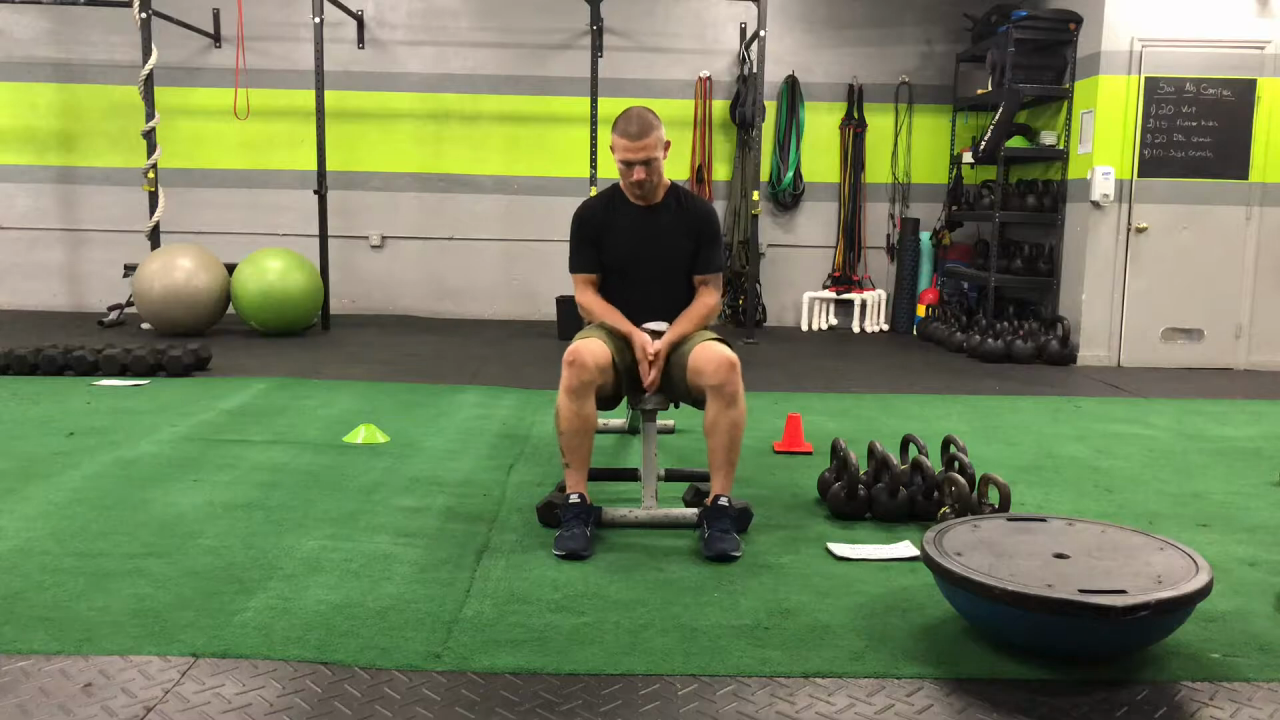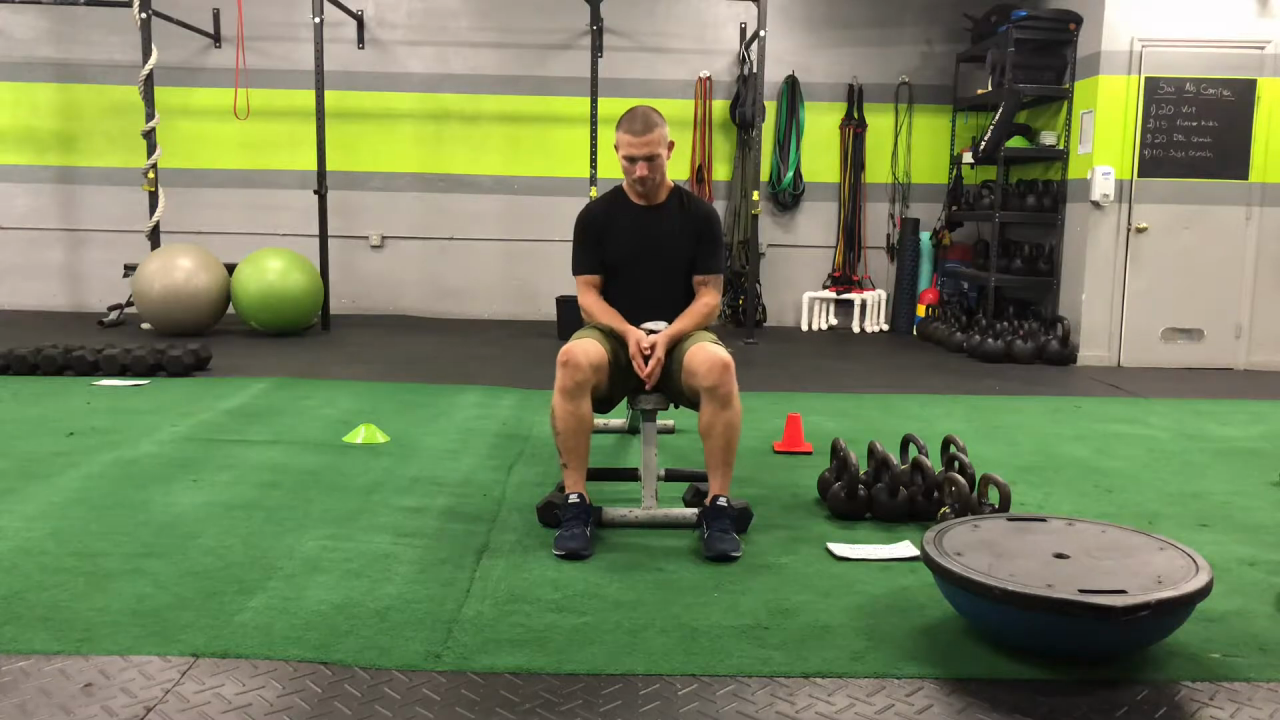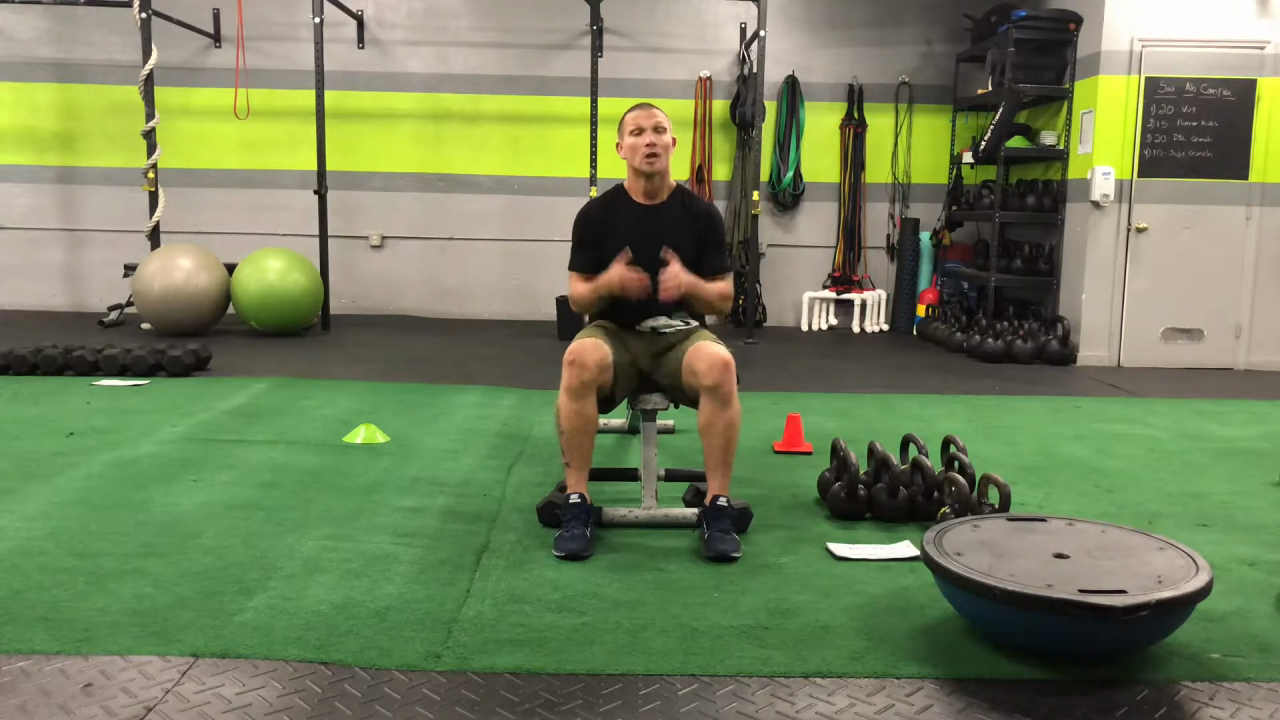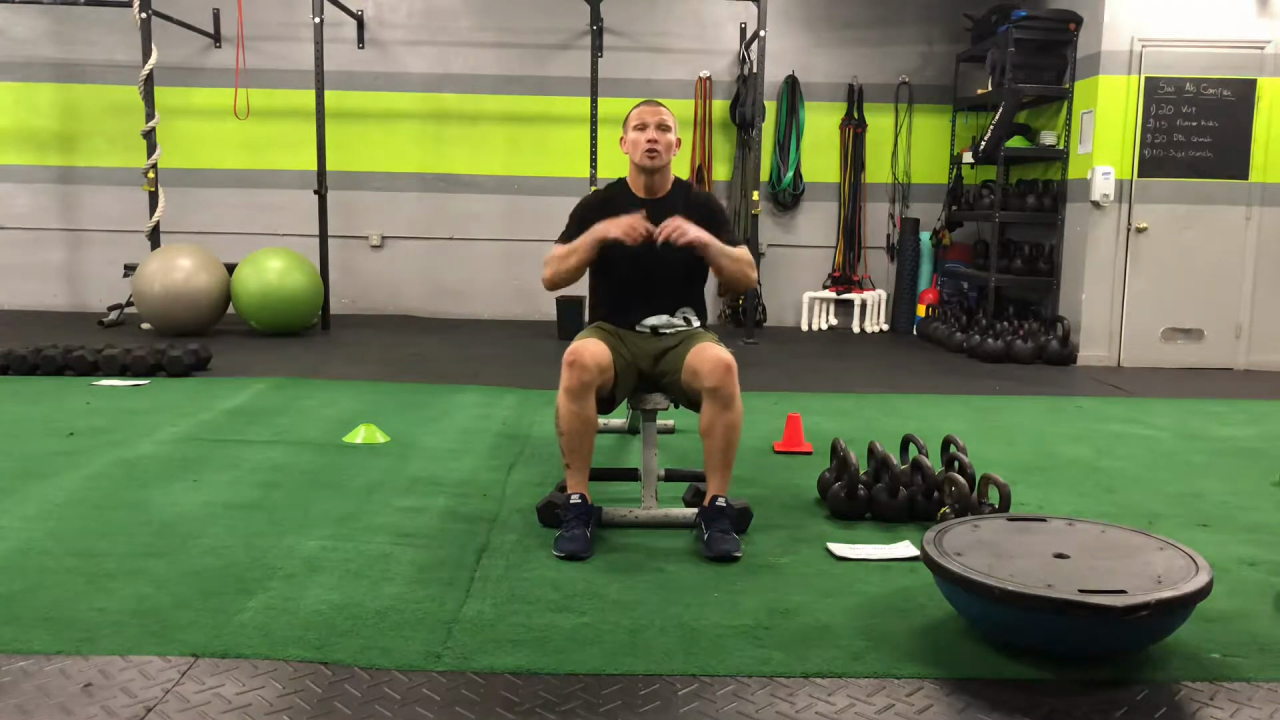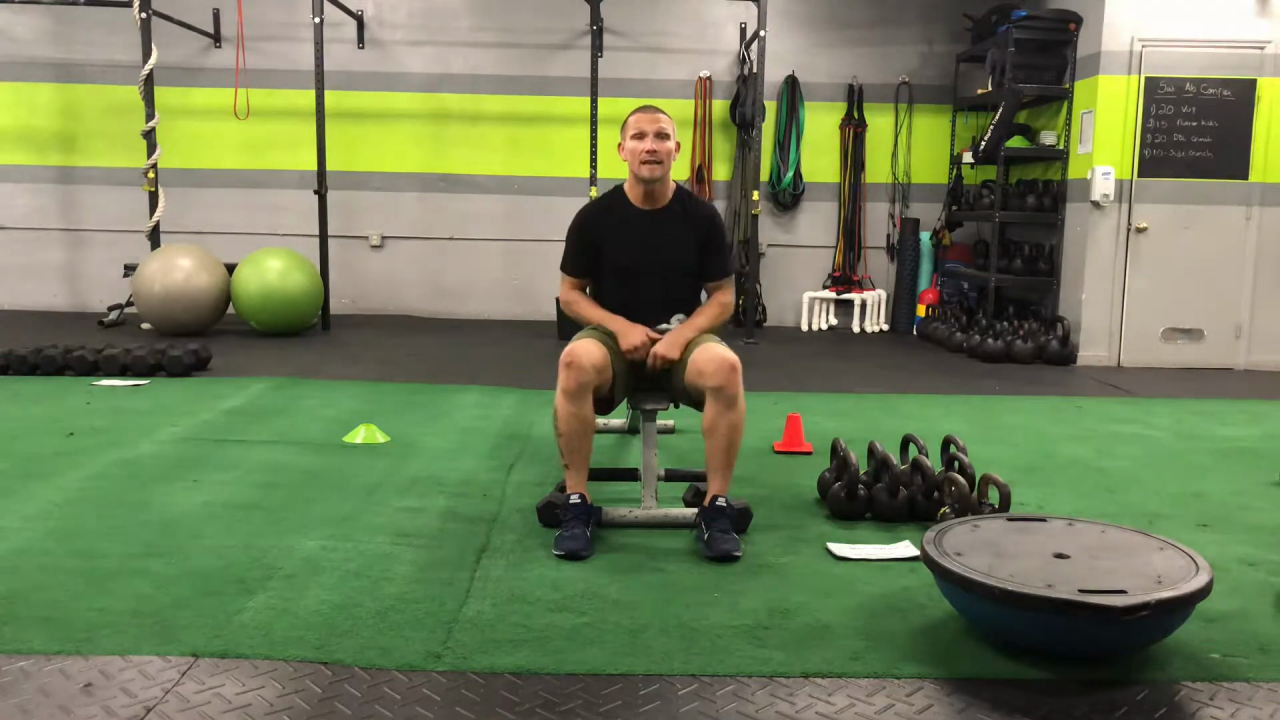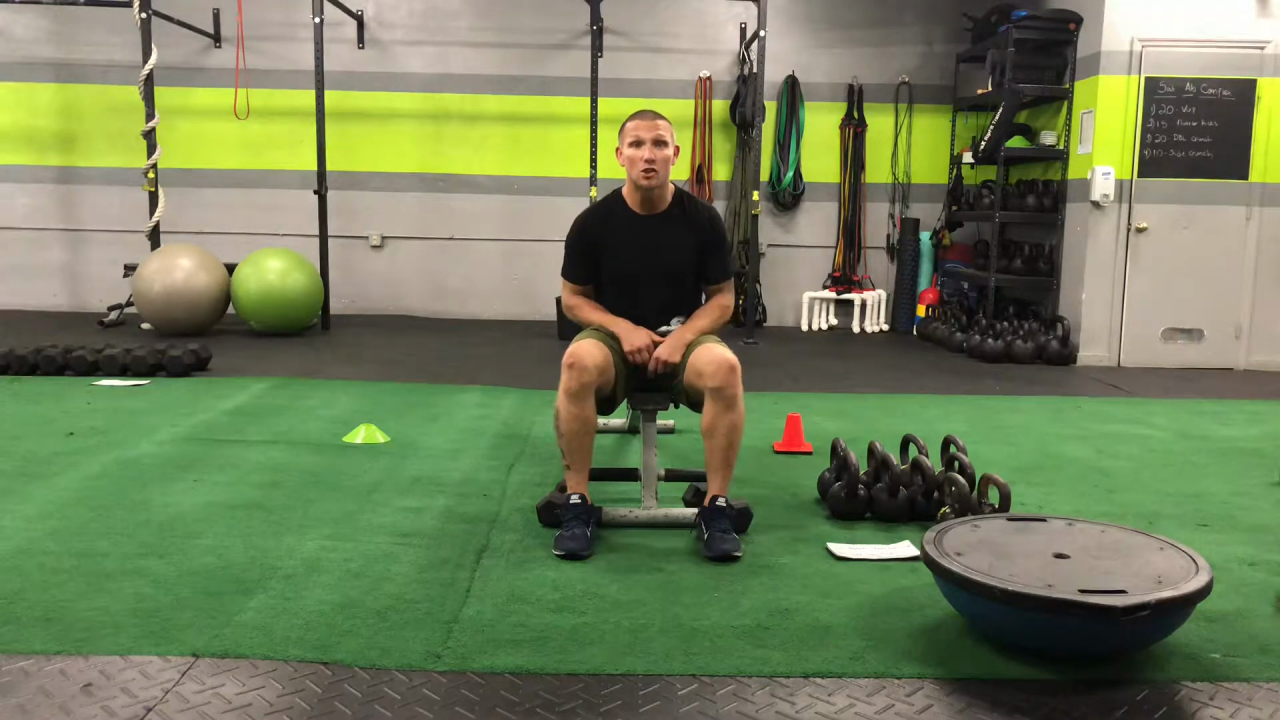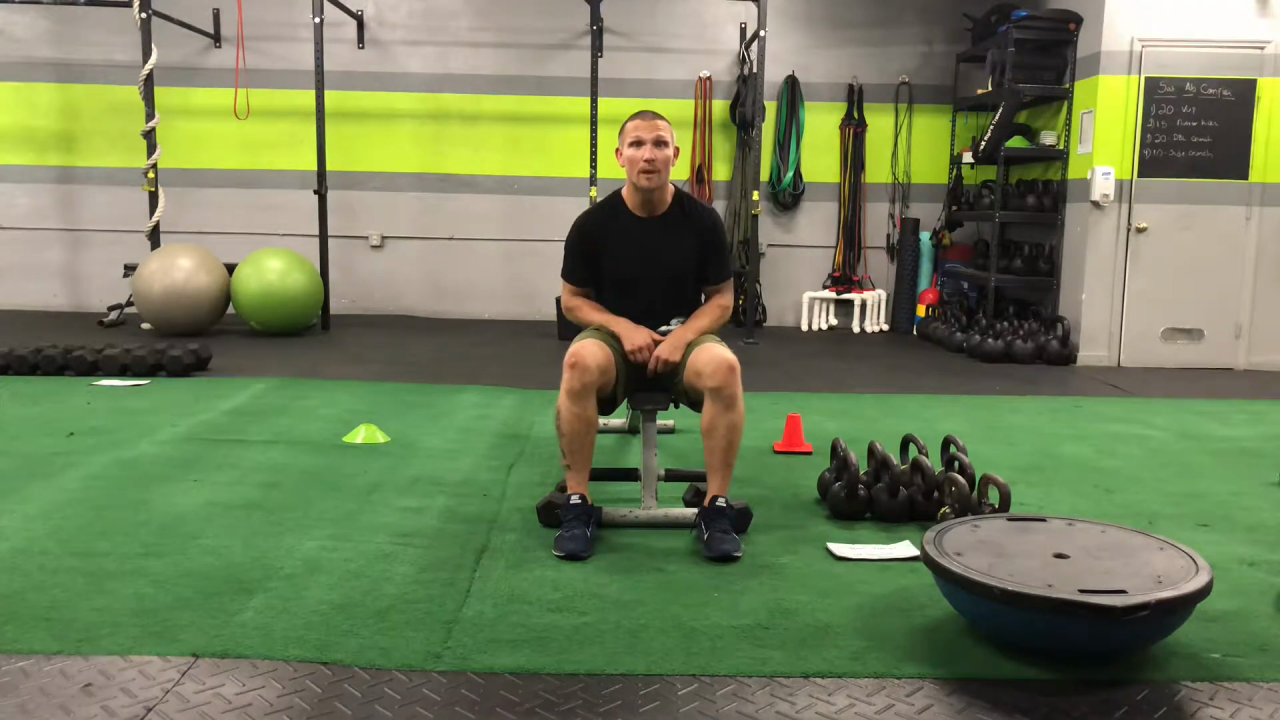
dt=0.4s
person 1, frame 1
left shoulder: (697, 213)
right shoulder: (593, 214)
left elbow: (709, 294)
right elbow: (584, 293)
left wrist: (666, 342)
right wrist: (633, 334)
left hip: (680, 336)
right hip: (616, 333)
left knee: (724, 365)
right knee: (579, 360)
left ankle: (718, 506)
right ankle: (576, 503)
person 1, frame 2
left shoulder: (700, 215)
right shoulder: (596, 215)
left elbow: (709, 296)
right elbow: (588, 294)
left wrist: (667, 338)
right wrist: (629, 333)
left hip: (680, 335)
right hip: (615, 334)
left knee: (718, 366)
right knee: (573, 360)
left ankle: (717, 507)
right ankle: (576, 504)
person 1, frame 3
left shoulder: (701, 213)
right shoulder: (597, 213)
left elbow: (722, 298)
right elbow: (577, 297)
left wrist: (690, 284)
right wrist: (606, 284)
left hip: (681, 333)
right hip: (616, 330)
left knee: (720, 366)
right knee: (578, 360)
left ankle: (717, 507)
right ankle: (577, 504)
person 1, frame 4
left shoulder: (700, 205)
right shoulder: (598, 204)
left elbow: (746, 280)
right elbow: (551, 278)
left wrist: (703, 238)
right wrist: (598, 232)
left hip: (682, 334)
right hip: (615, 333)
left knee: (722, 368)
right knee: (578, 360)
left ankle: (715, 507)
right ankle: (577, 504)
person 1, frame 5
left shoulder: (702, 216)
right shoulder: (594, 217)
left elbow: (723, 297)
right elbow: (570, 294)
left wrist: (682, 334)
right wrist: (619, 326)
left hip: (681, 336)
right hip: (615, 334)
left knee: (726, 367)
right knee: (575, 361)
left ankle: (715, 507)
right ankle: (577, 504)
person 1, frame 6
left shoulder: (702, 219)
right shoulder: (593, 222)
left elbow: (722, 299)
right elbow: (574, 299)
left wrist: (682, 337)
right wrist: (623, 328)
left hip: (683, 337)
right hip: (616, 335)
left knee: (725, 367)
right knee: (578, 362)
left ankle: (716, 508)
right ankle: (577, 504)
person 1, frame 7
left shoulder: (702, 221)
right shoulder: (593, 224)
left elbow: (721, 299)
right elbow: (573, 300)
left wrist: (681, 336)
right wrist: (624, 327)
left hip: (683, 337)
right hip: (616, 335)
left knee: (724, 367)
right knee: (579, 363)
left ankle: (715, 508)
right ankle: (577, 504)
